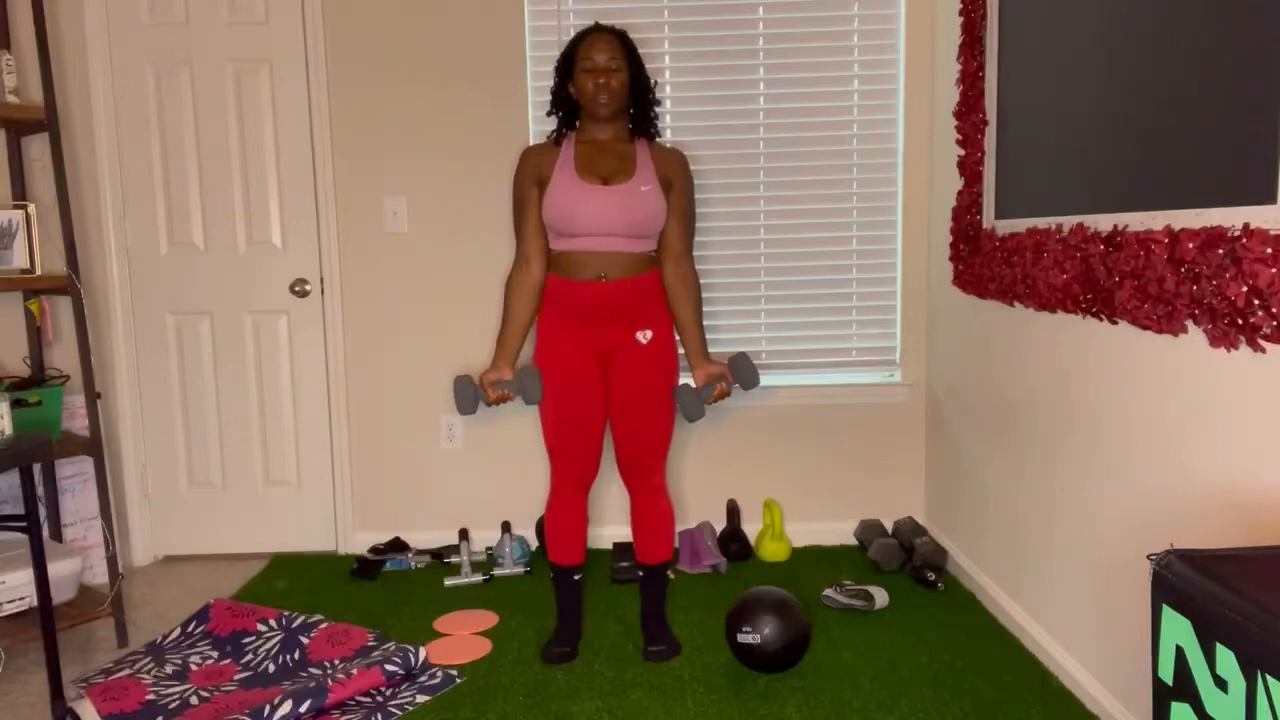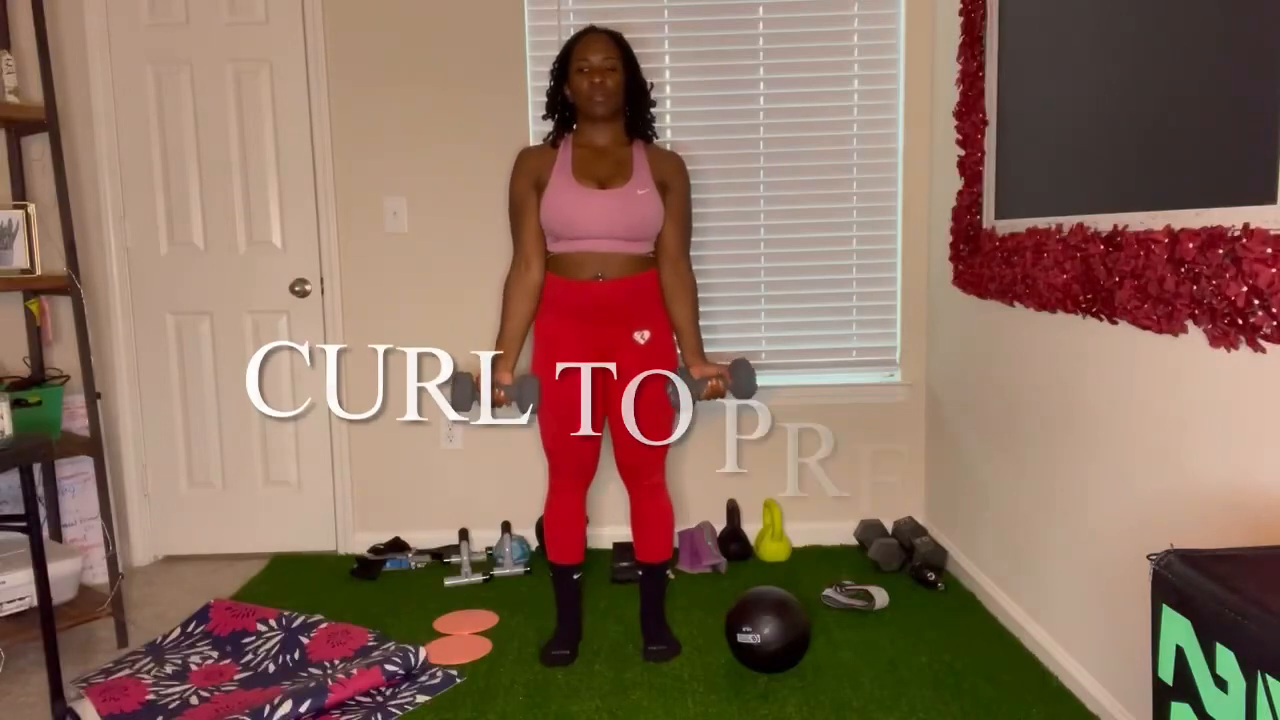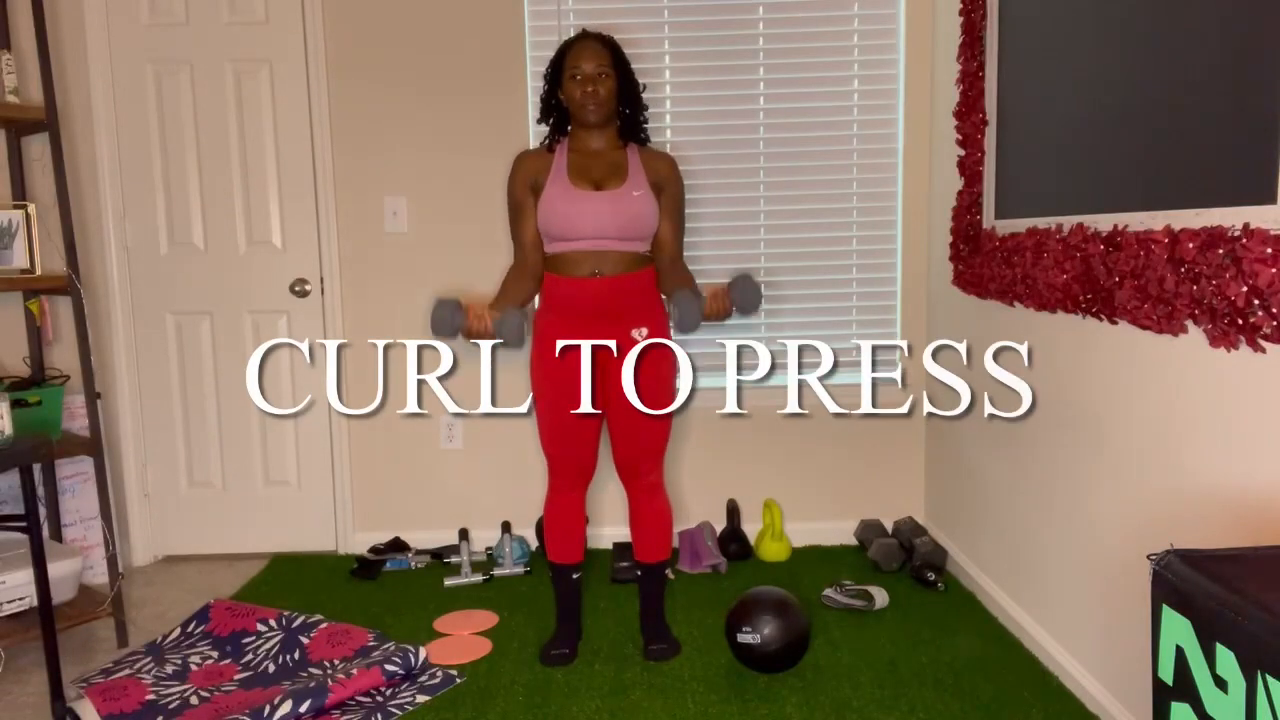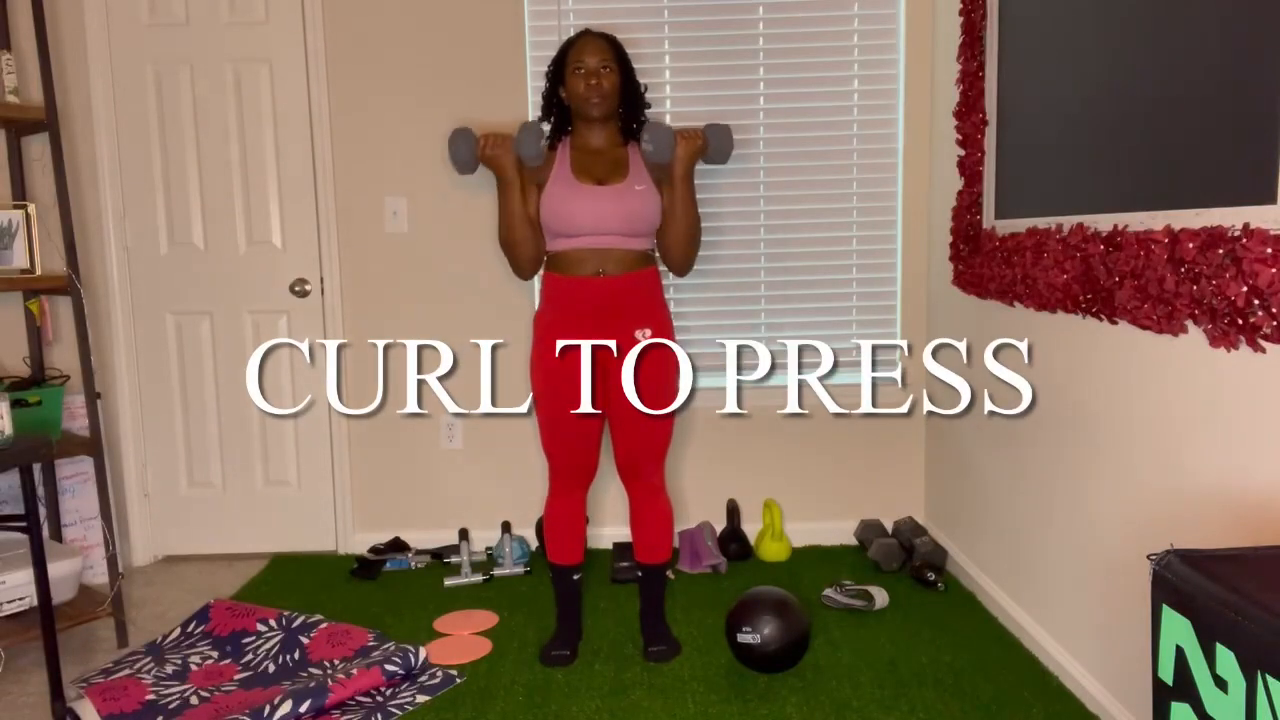
dt=0.4s
person 1, frame 1
left shoulder: (666, 164)
right shoulder: (540, 163)
left elbow: (678, 264)
right elbow: (528, 265)
left wrist: (698, 356)
right wrist: (504, 359)
left hip: (644, 328)
right hip: (566, 329)
left knee: (646, 477)
right knee: (569, 478)
left ankle: (654, 616)
right ankle: (567, 619)
person 1, frame 2
left shoulder: (663, 167)
right shoulder: (536, 165)
left elbow: (675, 265)
right elbow: (526, 267)
left wrist: (694, 355)
right wrist: (504, 358)
left hip: (642, 330)
right hip: (564, 332)
left knee: (646, 476)
right knee: (568, 478)
left ankle: (654, 616)
right ankle: (567, 620)
person 1, frame 3
left shoulder: (656, 167)
right shoulder: (533, 168)
left elbow: (669, 265)
right elbow: (528, 267)
left wrist: (697, 298)
right wrist: (496, 309)
left hip: (639, 329)
right hip: (562, 331)
left knee: (643, 475)
right knee: (566, 477)
left ankle: (653, 615)
right ankle: (567, 619)
person 1, frame 4
left shoulder: (655, 162)
right shoulder: (538, 163)
left elbow: (681, 259)
right elbow: (523, 262)
left wrist: (683, 173)
right wrist: (506, 177)
left hip: (642, 326)
right hip: (564, 330)
left knee: (645, 476)
right knee: (569, 478)
left ankle: (654, 615)
right ankle: (568, 619)
